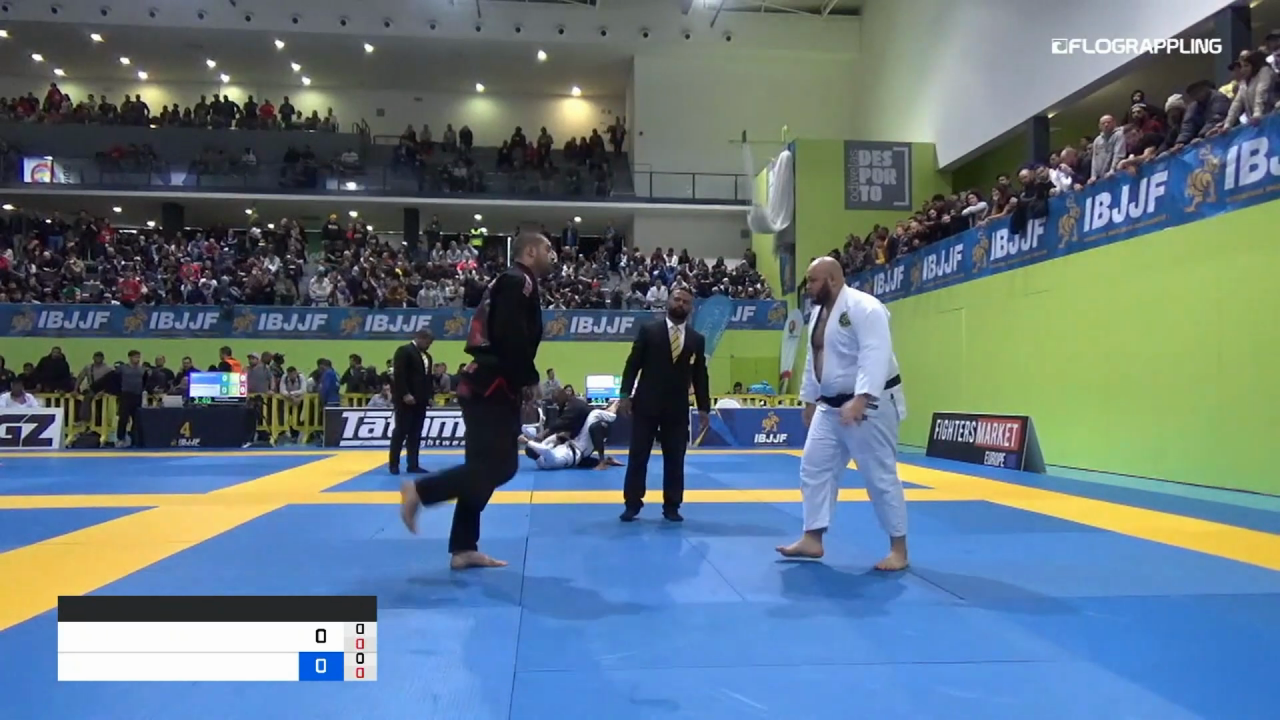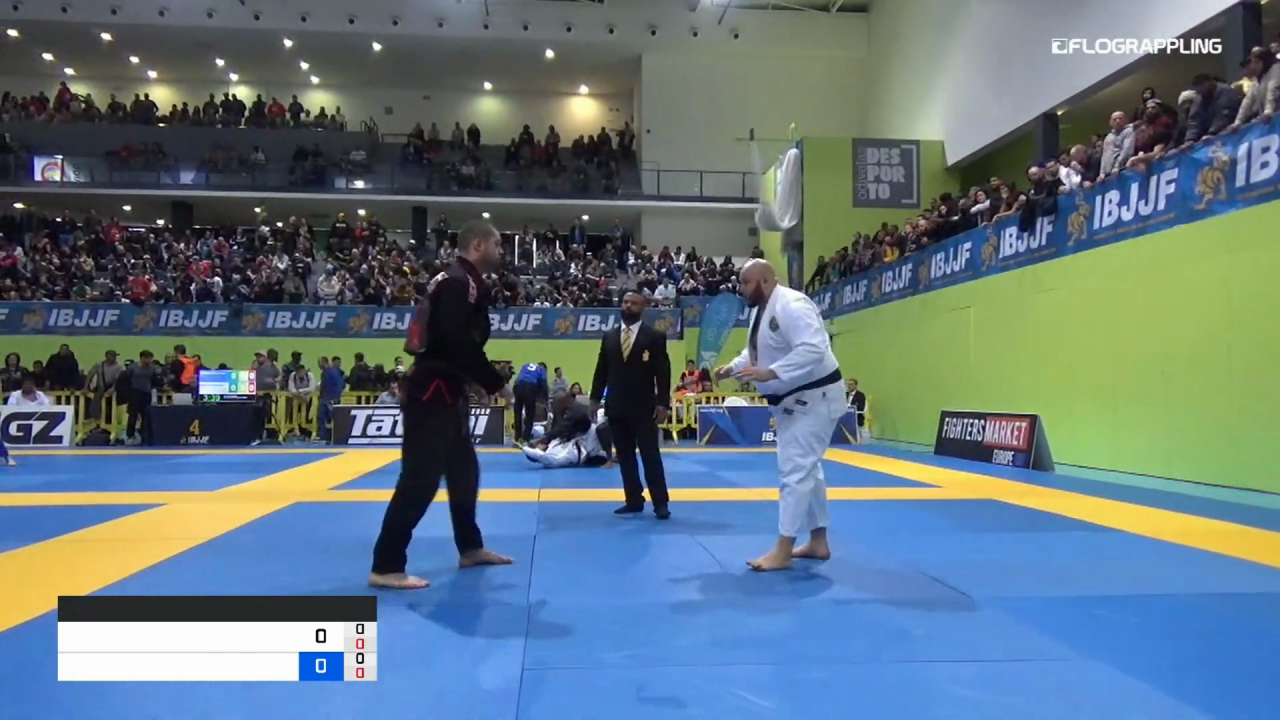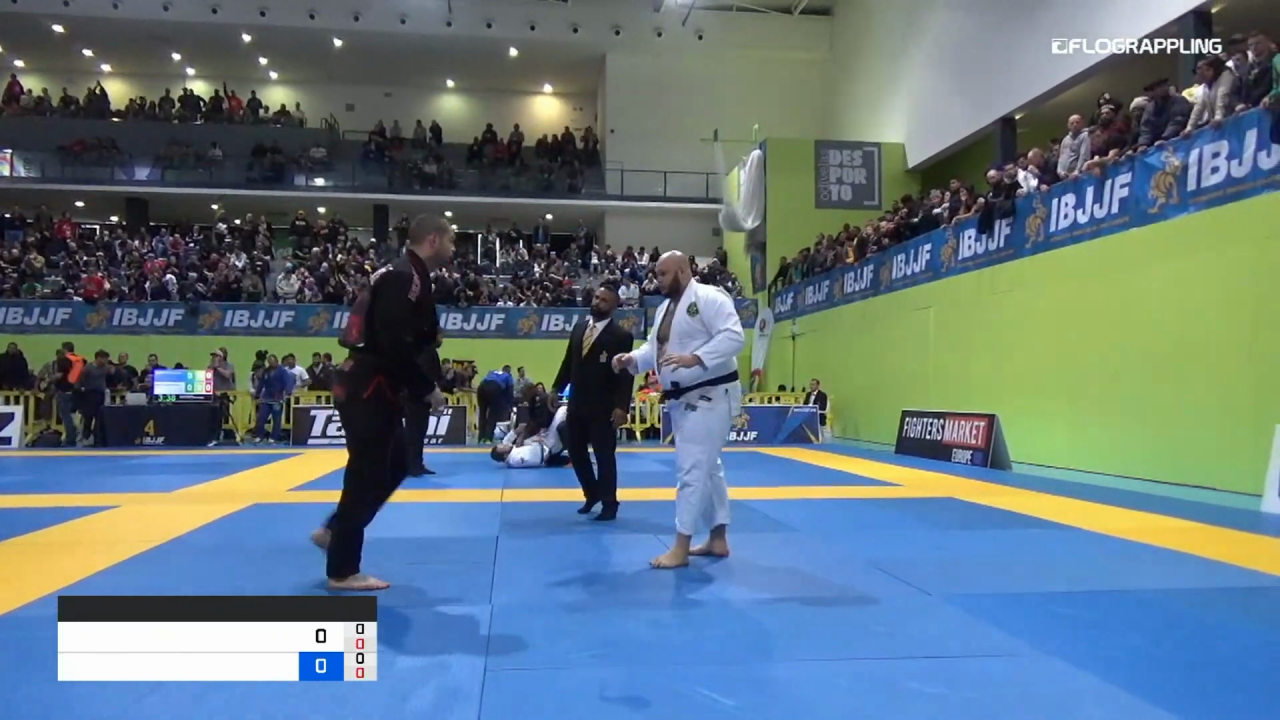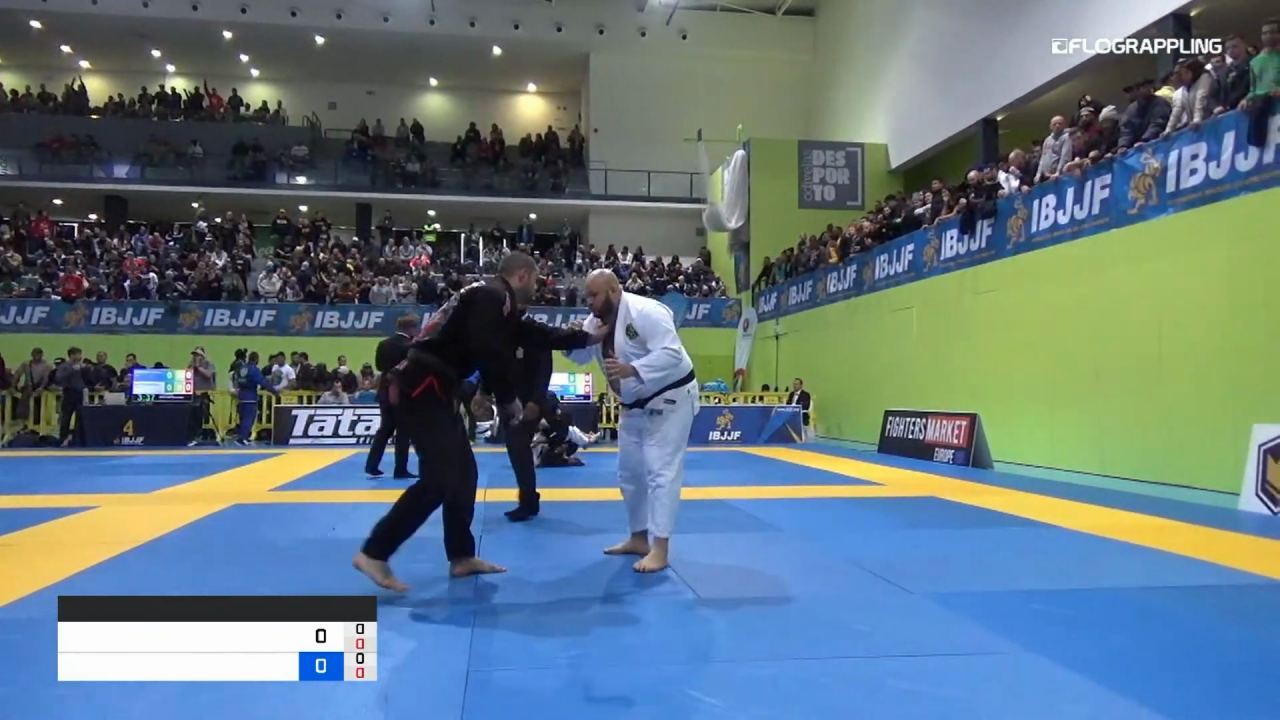
dt=1s
person 1, frame 1
left shoulder: (513, 285)
right shoulder: (518, 282)
right elbow: (512, 338)
left wrist: (523, 383)
right wrist: (530, 379)
left hip: (491, 384)
right hip: (492, 386)
left knee: (489, 466)
right knee: (499, 465)
left ankle: (464, 548)
right ankle: (421, 490)
person 1, frame 2
left shoulder: (457, 280)
right shoulder: (460, 283)
right elbow: (463, 346)
left wrist: (484, 383)
right wrist: (497, 384)
left hip: (437, 389)
right hip: (432, 393)
left knee: (464, 471)
right knee: (421, 479)
left ankle: (471, 547)
right ankle: (386, 566)
person 1, frame 3
left shoulder: (404, 276)
right shoulder: (403, 278)
right elbow: (394, 345)
left wrist: (421, 379)
right wrist: (426, 388)
left hip: (370, 386)
right hip: (370, 389)
left knee: (393, 468)
right knee: (369, 477)
left ankle: (335, 533)
right ankle: (342, 571)
person 1, frame 4
left shoulder: (493, 299)
right shoulder: (495, 297)
right elbow: (487, 351)
left wrist: (586, 337)
right wrist: (509, 398)
left hip: (432, 387)
right hip: (422, 388)
left knee: (463, 473)
right knee: (441, 477)
left ankle: (462, 556)
right ankle: (374, 553)
person 2, frame 1
left shoulder: (864, 307)
right shoulder: (819, 312)
left elbow: (877, 355)
right elbow: (815, 358)
left wrist: (860, 399)
right wrist: (808, 399)
left hip: (870, 405)
right hip: (833, 406)
left knee: (879, 476)
right knee: (814, 467)
left ankle: (898, 548)
right ankle: (812, 539)
person 2, frame 2
left shoulder: (792, 306)
right shoulder: (760, 310)
left elbow: (813, 351)
right elbow: (755, 351)
left wrist: (768, 373)
right wrist: (734, 367)
left hip: (813, 398)
right hip: (792, 399)
left knee: (795, 470)
right knee: (806, 469)
left ankle: (783, 550)
right ankle: (818, 541)
person 2, frame 3
left shoulder: (710, 298)
right shoulder: (666, 307)
left elbow: (733, 337)
right elbow: (655, 346)
left wrist: (695, 358)
right wrist: (632, 359)
left hip: (710, 396)
right hip: (682, 397)
left knee: (694, 469)
right knee: (707, 468)
left ankle: (681, 547)
right ankle: (718, 539)
person 2, frame 4
left shoulder: (647, 312)
right shoulder: (598, 318)
left elbow: (669, 354)
right elbow: (579, 357)
left wrist: (630, 369)
left hip: (670, 398)
right hip: (637, 404)
left knee: (660, 470)
right knee: (630, 472)
left ankle: (659, 548)
right ankle: (639, 537)
person 3, frame 1
left shoulder: (696, 339)
right shoulder: (648, 331)
left elbow: (700, 375)
right elbow: (632, 364)
left wrist: (703, 407)
right wrist: (625, 394)
left hip: (677, 408)
right hip: (646, 404)
left knee: (675, 459)
right knee: (638, 455)
left ankle: (671, 506)
right ankle: (632, 503)
person 3, frame 2
left shoulder: (655, 337)
right shoulder: (609, 337)
left elbow: (663, 372)
right elbow: (601, 370)
left wrist: (662, 402)
right wrist: (595, 399)
left hip: (643, 407)
right hip: (616, 406)
left knee: (649, 453)
right knee: (624, 455)
left ankle: (660, 501)
right ankle: (633, 500)
person 3, frame 3
left shoulder: (620, 336)
right shoulder: (578, 329)
left elbow: (625, 374)
right elbow: (568, 362)
left wrist: (621, 407)
right wrist: (557, 389)
left hip: (603, 407)
right hip: (577, 404)
left knee: (604, 455)
right knee: (576, 452)
left ankle: (609, 504)
right ankle: (593, 493)
person 3, frame 4
left shoulder: (538, 332)
left elbow: (544, 370)
left wrist: (536, 401)
left hip: (528, 403)
left knee: (520, 450)
right knee: (517, 451)
left ankle: (527, 503)
right ankle: (530, 502)
